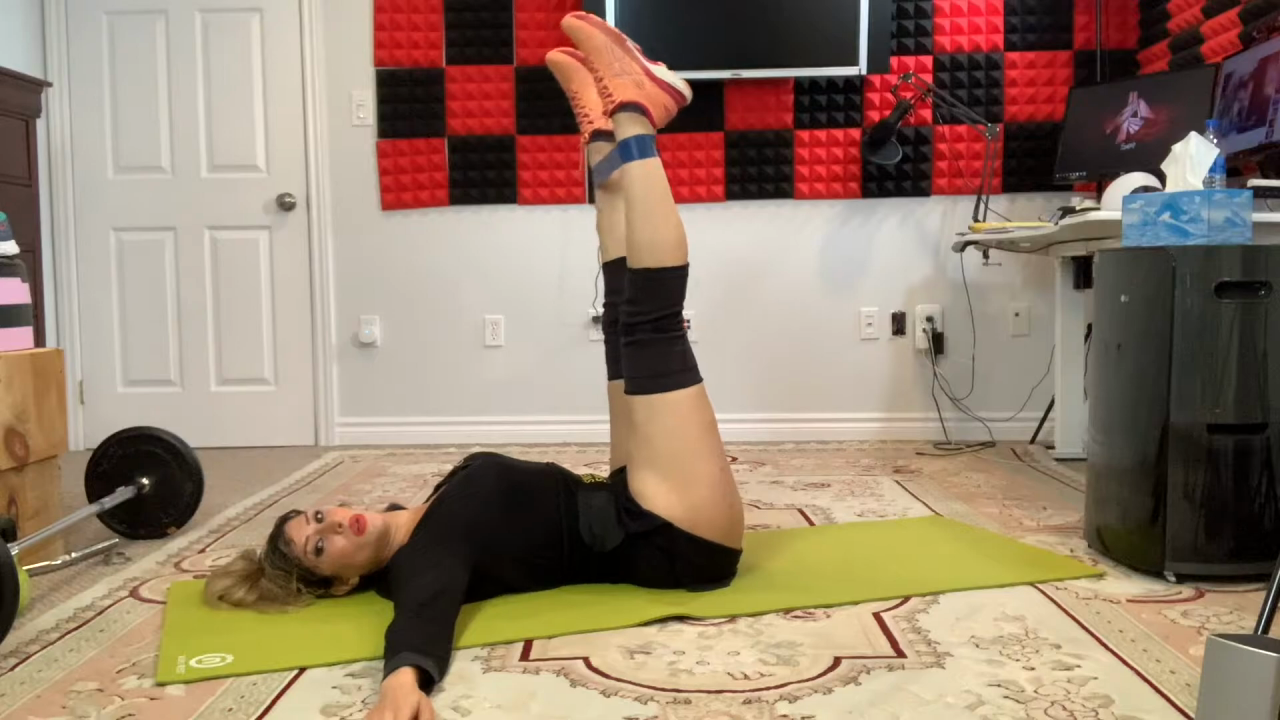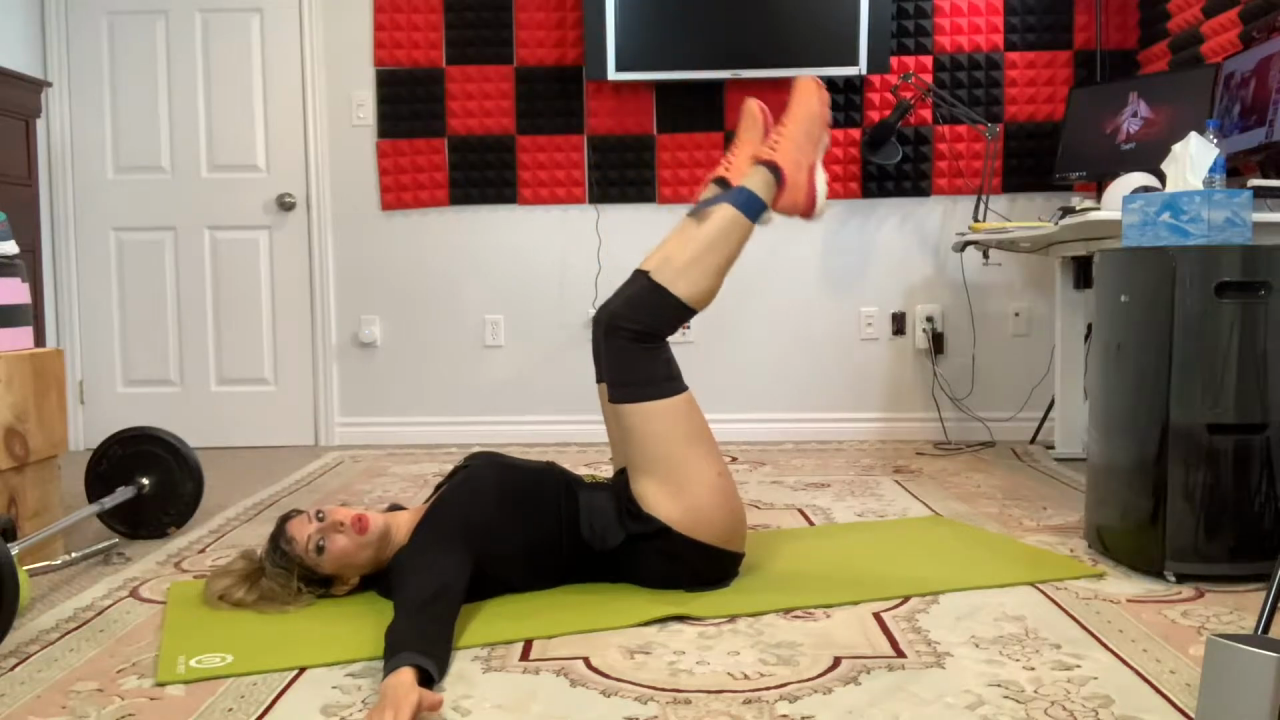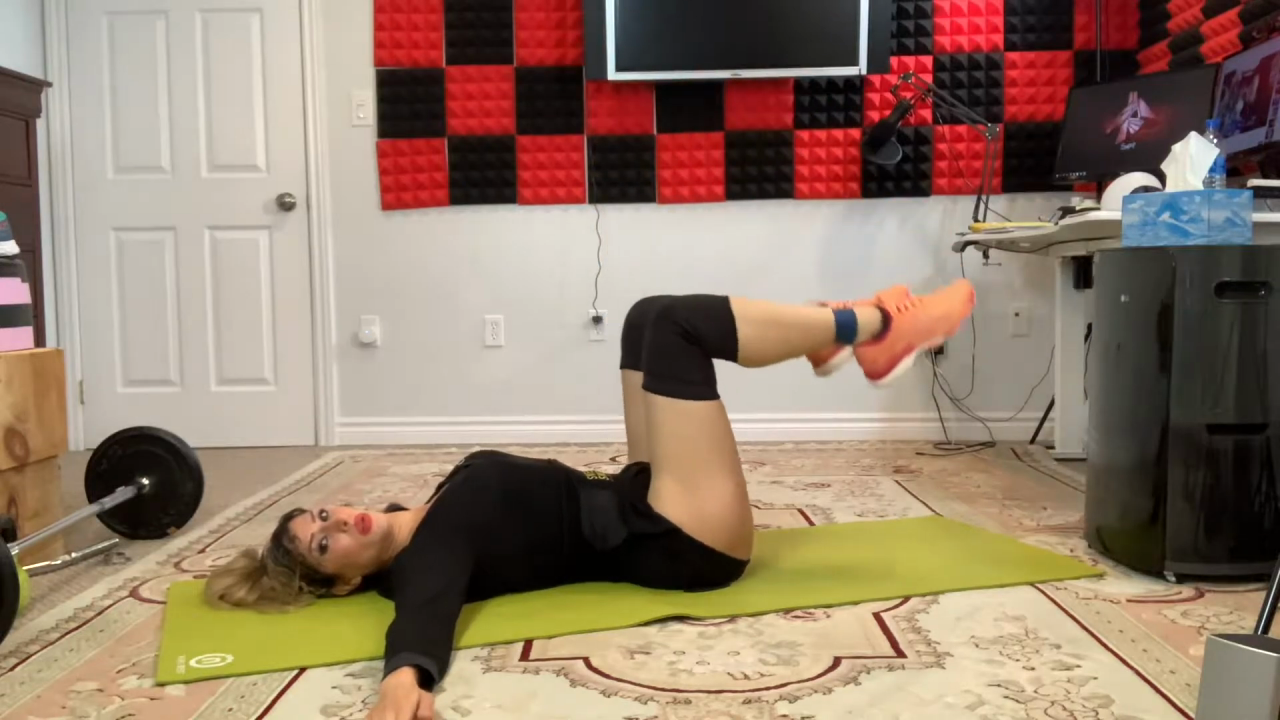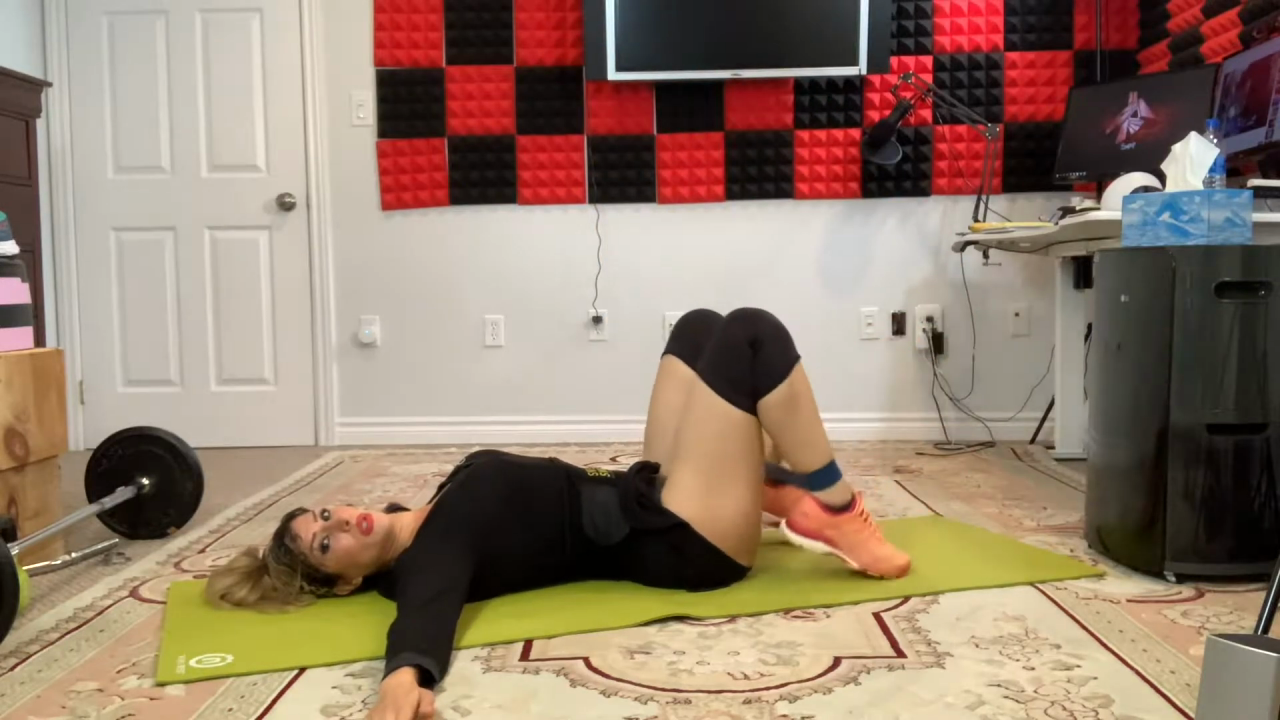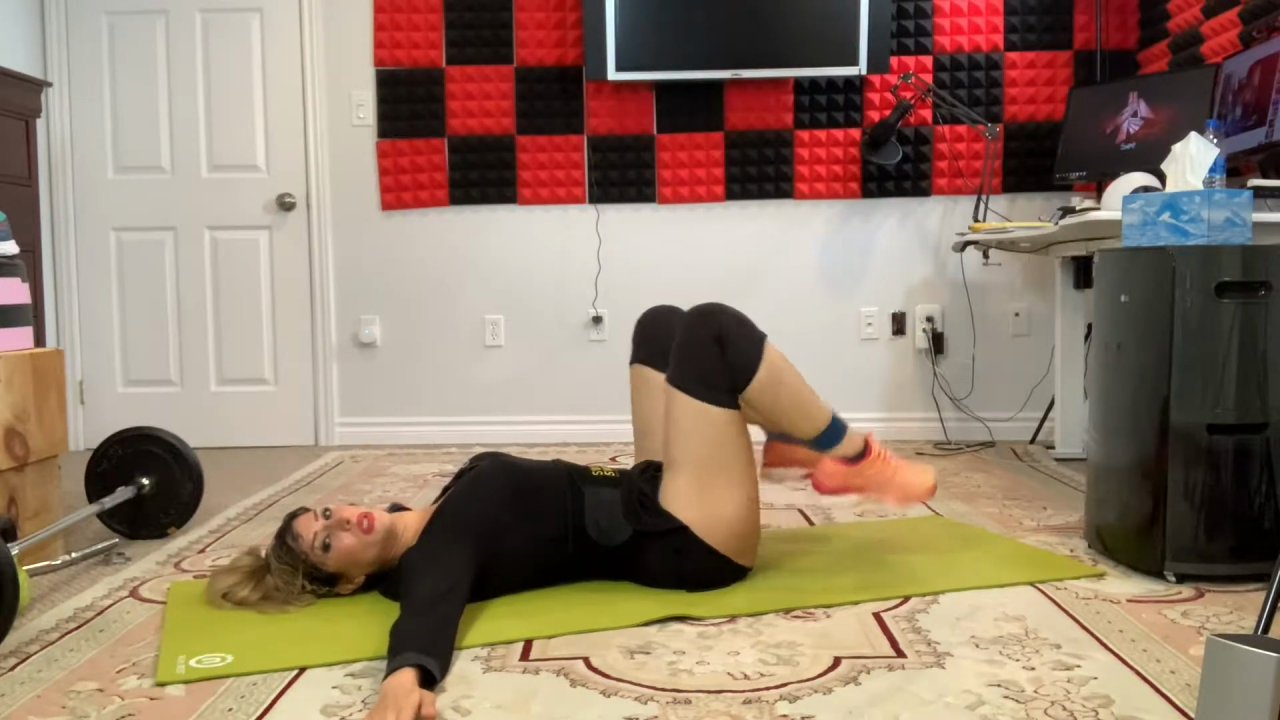
dt=0.5s
person 1, frame 1
left shoulder: (421, 522)
right shoulder: (418, 563)
right elbow: (424, 614)
left hip: (627, 513)
right hip: (680, 544)
right knee: (649, 321)
left ankle: (607, 132)
right ankle: (629, 116)
person 1, frame 2
left shoulder: (416, 520)
right shoulder: (415, 562)
right elbow: (424, 615)
left hip: (645, 528)
right hip: (683, 544)
left knee: (626, 330)
right knee: (624, 326)
left ankle: (741, 184)
right ankle: (768, 182)
person 1, frame 3
left shoulder: (416, 525)
right shoulder: (415, 568)
right elbow: (423, 620)
left hip: (632, 508)
right hip: (681, 548)
left knee: (652, 321)
right knee: (676, 326)
left ankle: (839, 329)
right ankle: (872, 326)
person 1, frame 4
left shoulder: (422, 518)
right shoulder: (419, 565)
right elbow: (426, 613)
left hip: (642, 498)
right hip: (684, 543)
left knee: (704, 329)
right knee: (752, 335)
left ankle: (782, 488)
right ankle: (836, 513)
person 1, frame 5
left shoulder: (433, 520)
right shoulder: (425, 563)
right elbow: (427, 616)
left hip: (644, 498)
right hip: (685, 544)
left knee: (664, 325)
right knee: (711, 331)
left ankle: (814, 451)
right ankle: (857, 459)
